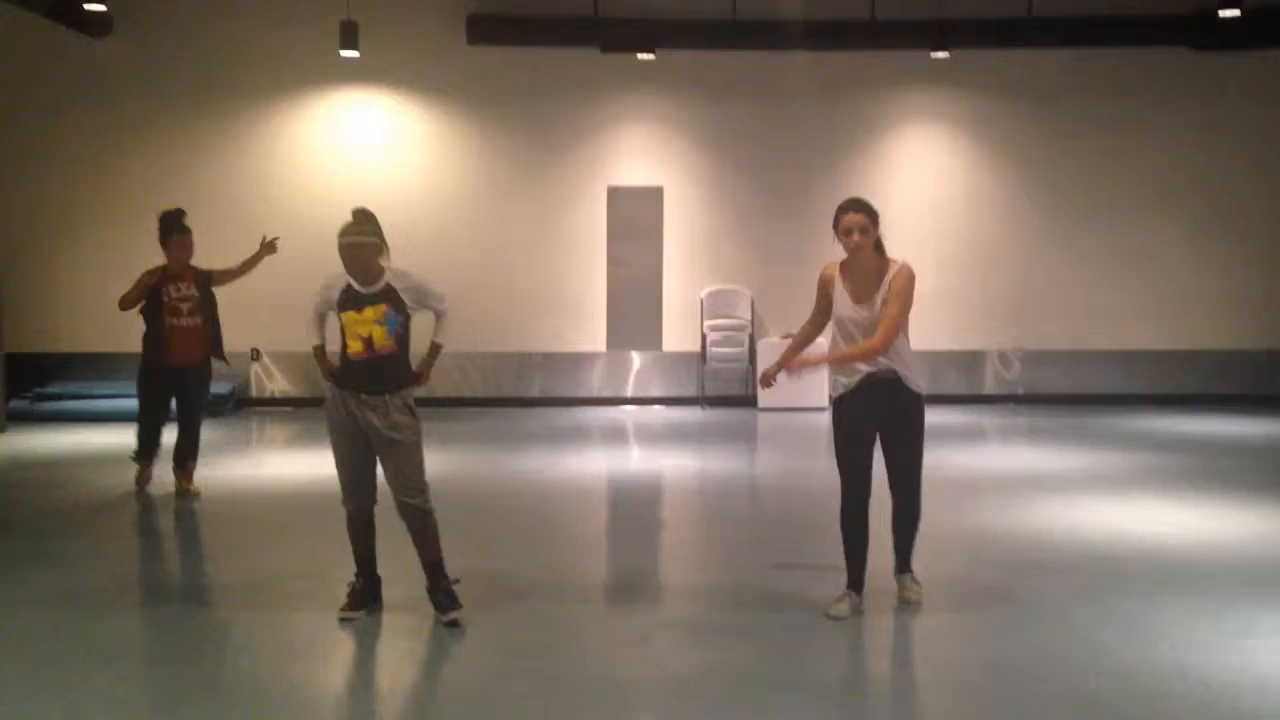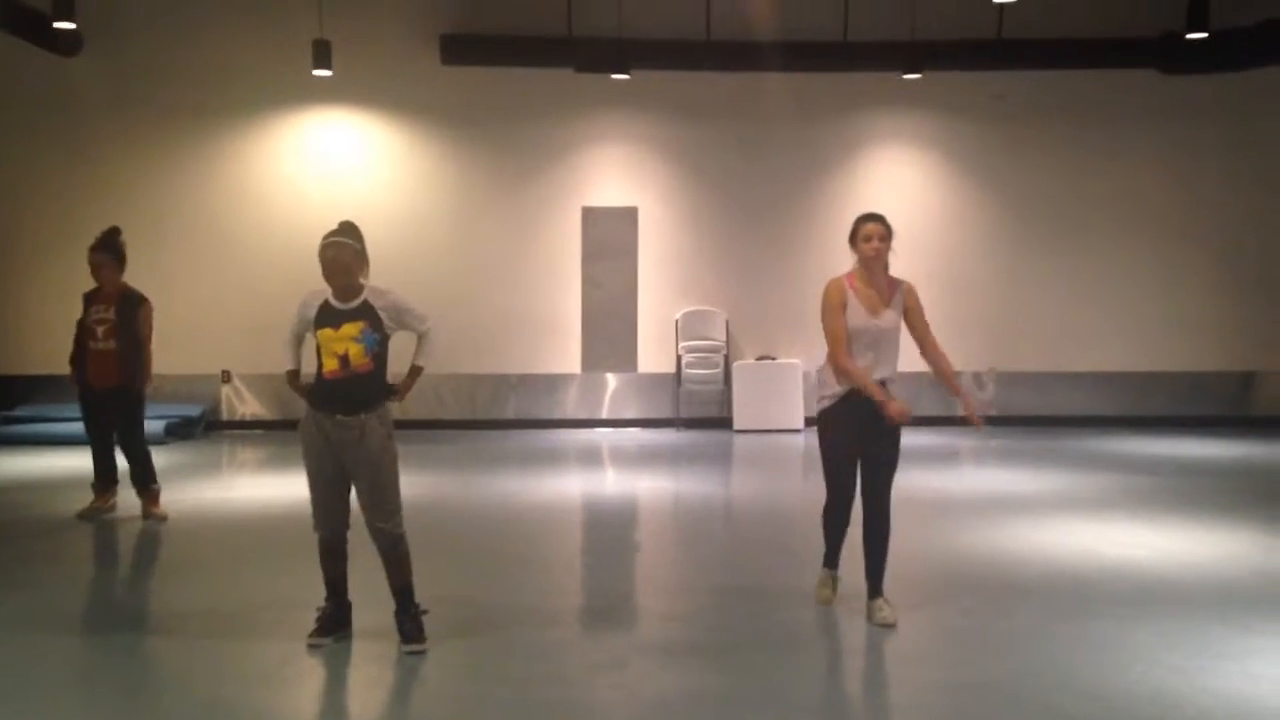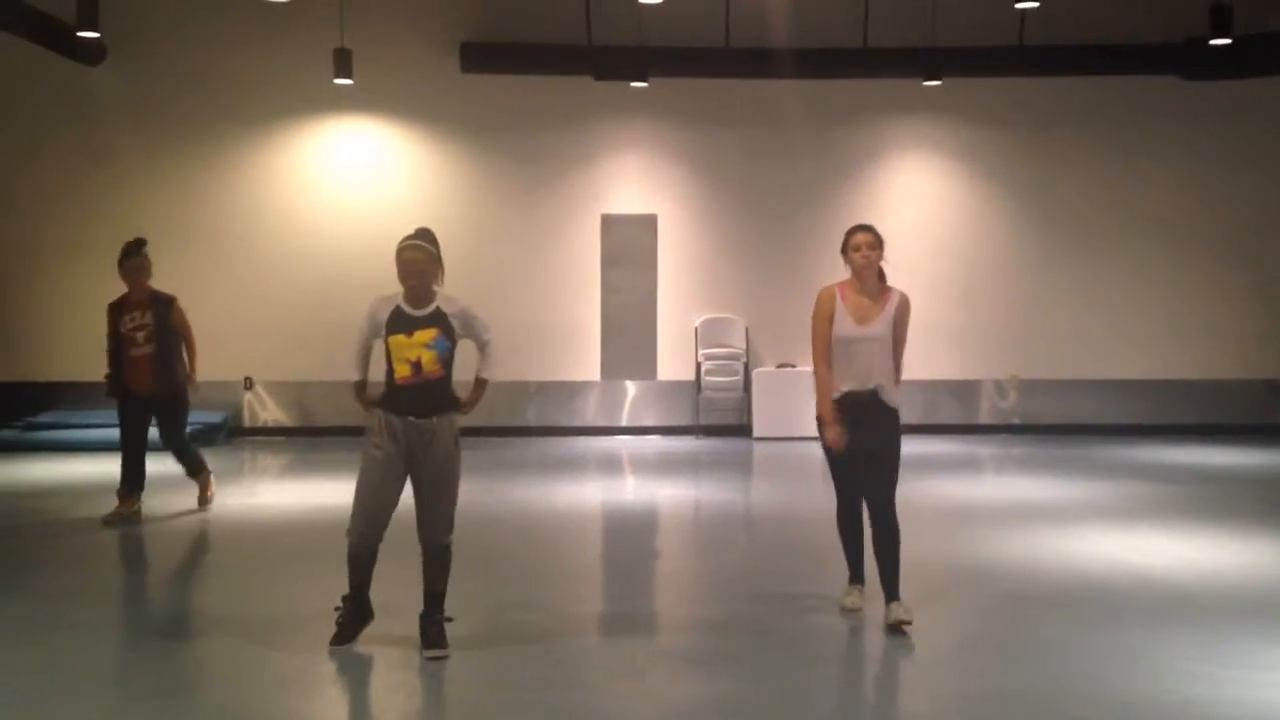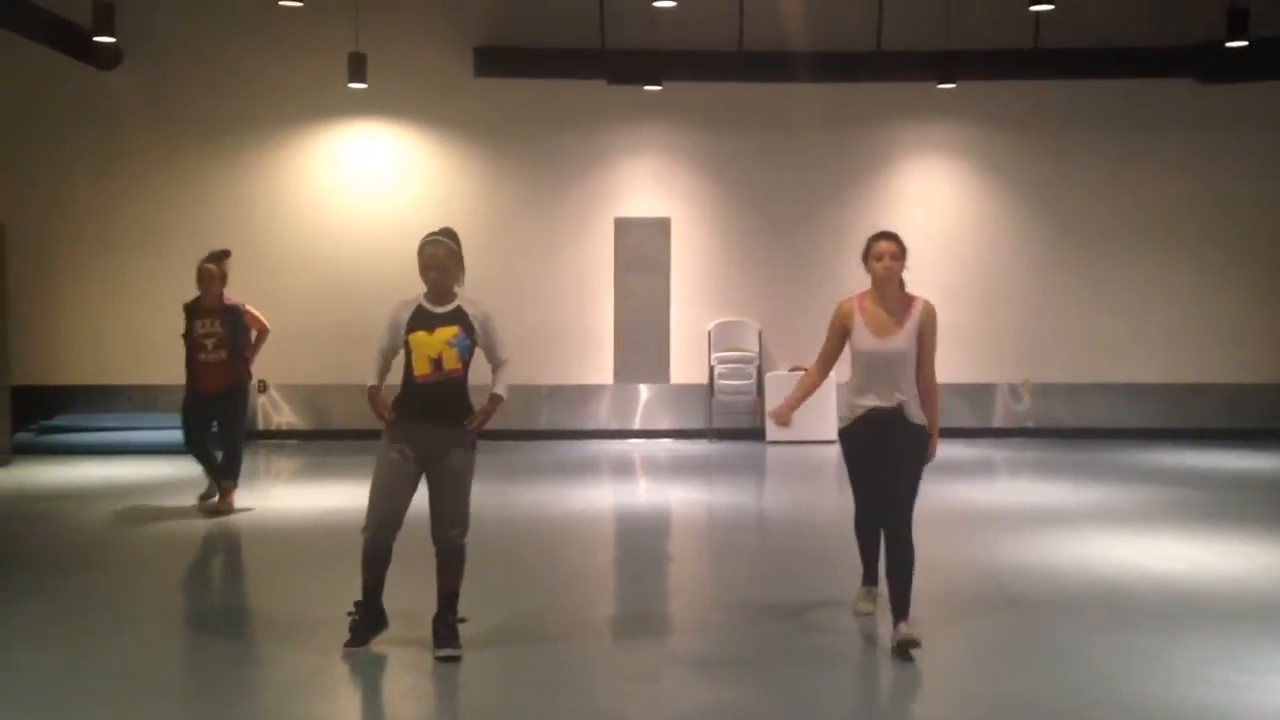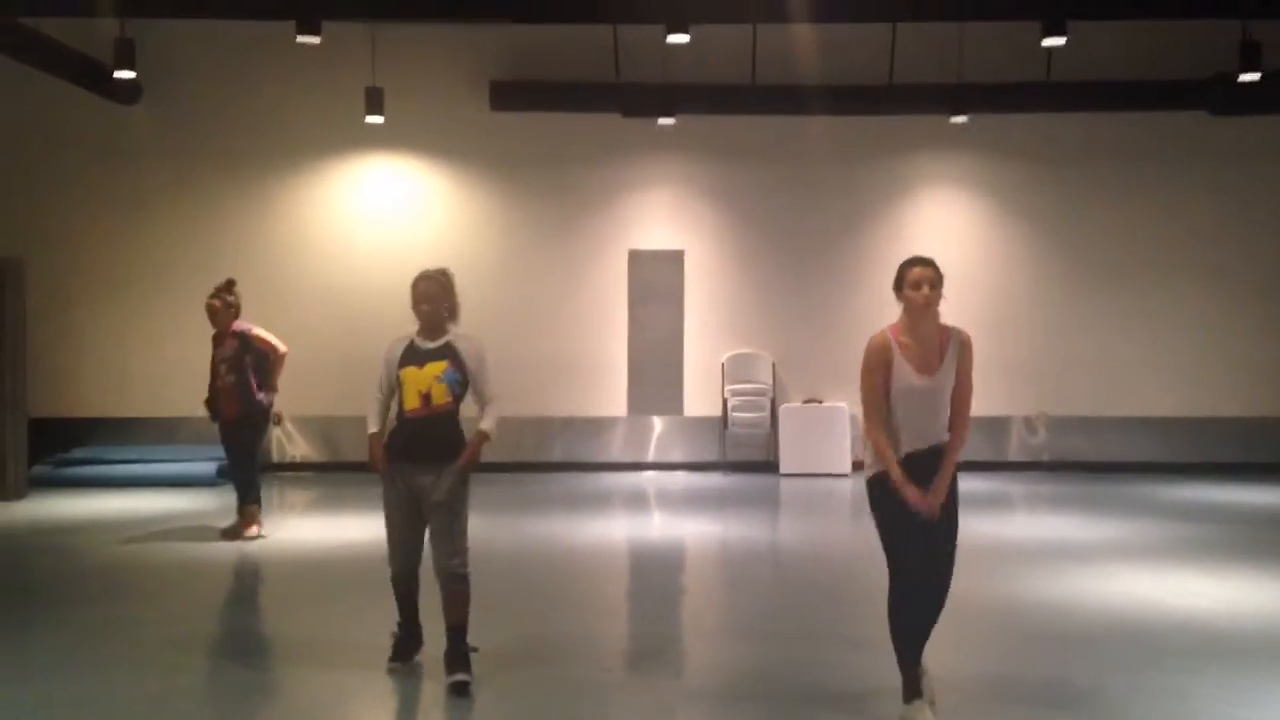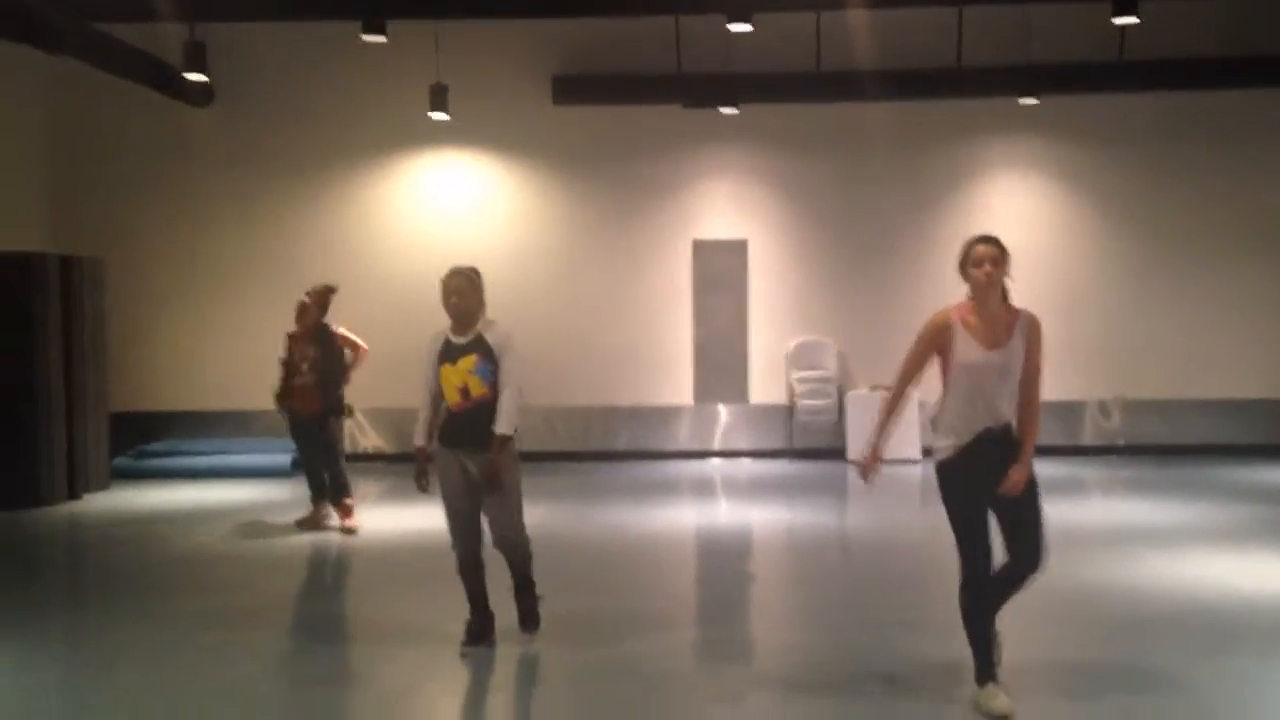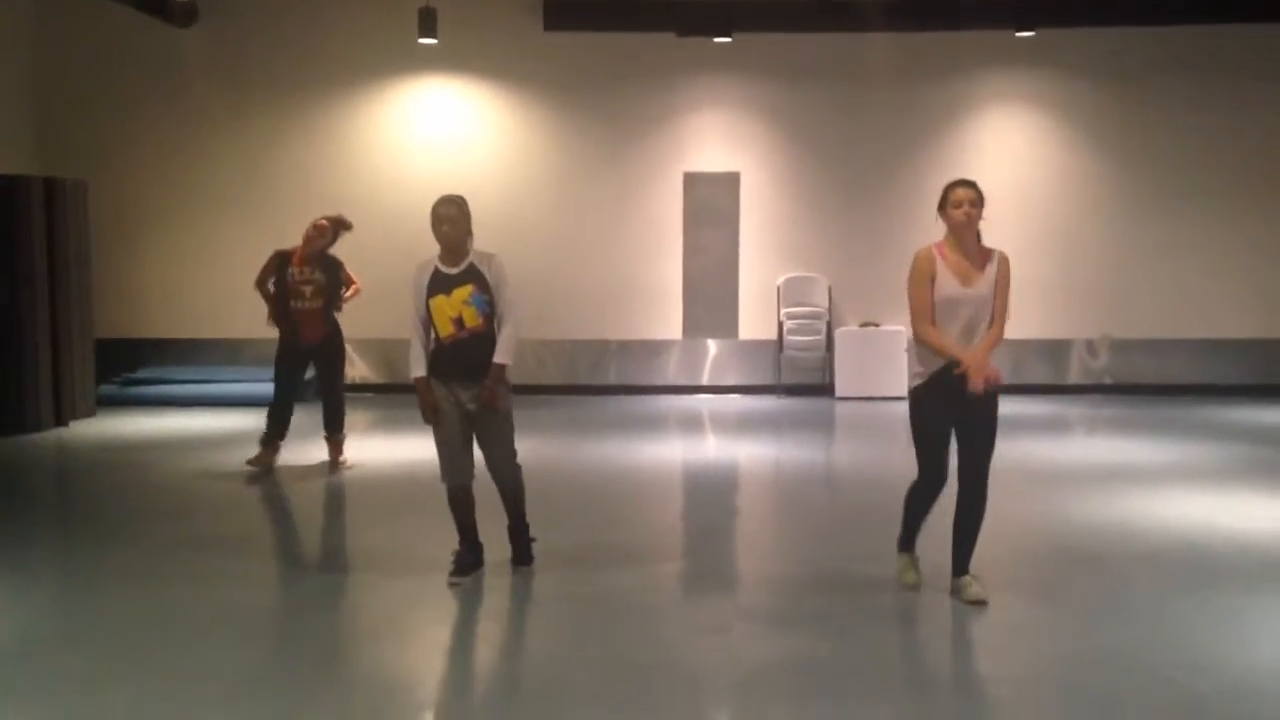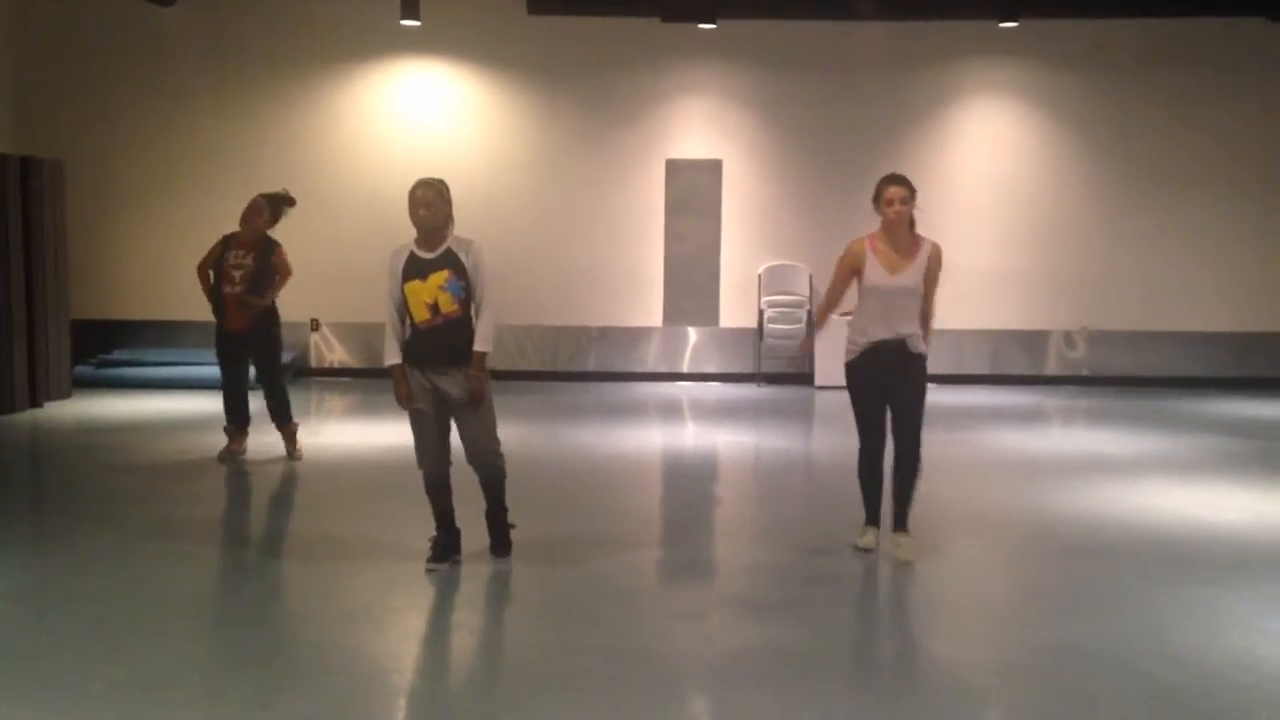
dt=0.7s
person 1, frame 1
left shoulder: (901, 275)
right shoulder: (831, 277)
left elbow: (880, 343)
right elbow: (813, 327)
left wrist: (819, 361)
right wrist: (777, 366)
left hip: (900, 391)
right hip: (852, 393)
left knee: (907, 490)
right knee: (854, 493)
left ankle: (904, 571)
right ankle: (853, 588)
person 1, frame 2
left shoulder: (904, 292)
right shoulder: (837, 289)
left elbow: (930, 349)
right elbow: (841, 358)
left wrist: (964, 398)
right wrist: (882, 401)
left hip: (885, 402)
right hip: (839, 402)
left knee: (878, 502)
right knee: (840, 497)
left ankle: (876, 594)
right ankle: (829, 569)
person 1, frame 3
left shoulder: (898, 301)
right shoulder: (829, 299)
right elbow: (821, 365)
right wrist: (827, 419)
left hip: (881, 409)
right hip: (839, 410)
left knee: (882, 503)
right knee: (848, 500)
left ankle: (893, 600)
right ankle: (855, 581)
person 1, frame 4
left shoulder: (922, 312)
right shoulder: (848, 311)
left elbow: (926, 378)
right elbow: (821, 367)
left wrist: (934, 431)
right wrist: (788, 404)
left hip: (906, 425)
right hip: (860, 424)
left knee: (899, 521)
right knee: (868, 512)
left ankle: (901, 621)
right ankle: (869, 583)
person 1, frame 5
left shoulder: (959, 343)
right shoulder: (881, 346)
left elbow: (960, 419)
right elbow: (873, 424)
left wrist: (942, 483)
right wrist: (902, 485)
left hip: (937, 469)
right hip: (891, 473)
left knee: (939, 577)
right knee: (906, 578)
left ankle: (913, 659)
person 1, frame 6
left shoulder: (1027, 324)
right shoulder: (945, 324)
left elbow: (1030, 399)
right elbow: (902, 383)
left wrist: (1024, 461)
right wrist: (875, 443)
left hip: (1006, 449)
right hip: (958, 452)
left knee: (1028, 555)
right knee: (976, 562)
left ankle: (982, 616)
right ankle: (985, 680)
person 1, frame 7
left shoulder: (998, 262)
right shoulder: (927, 260)
left elbow: (997, 326)
right elbow: (922, 330)
left wrist: (979, 360)
right wrist: (966, 359)
left hip: (979, 381)
right hip: (932, 381)
left knee: (975, 480)
right knee: (933, 476)
left ankle: (961, 573)
right ankle: (906, 550)
person 1, frame 8
left shoulder: (930, 251)
right shoulder: (859, 250)
left elbow: (925, 309)
right elbow: (830, 302)
left wrist: (923, 348)
left hip: (908, 356)
right hip: (865, 357)
left knee: (908, 442)
right knee: (871, 444)
left ankle: (901, 529)
right ankle: (872, 523)
person 2, frame 1
left shoulder: (406, 285)
right shoulder: (334, 288)
left elbow: (442, 309)
right elbow: (316, 317)
left wrist: (430, 359)
right wrist: (321, 358)
left hip: (393, 403)
right hip: (345, 403)
left knee: (412, 496)
right knee: (356, 499)
left ankle: (440, 585)
right ankle: (366, 585)
person 2, frame 2
left shoulder: (385, 303)
right shoulder: (311, 306)
left elbow: (424, 329)
right elbow: (294, 338)
left wrist: (411, 377)
right wrist: (294, 377)
left hip: (369, 423)
right hip: (321, 424)
left knee: (385, 521)
right knee: (328, 524)
left ankle: (408, 612)
right ankle: (336, 610)
person 2, frame 3
left shoulder: (456, 312)
right shoulder: (382, 311)
left elbow: (486, 342)
right elbow: (362, 348)
left wrist: (477, 390)
right wrist: (361, 390)
left hip: (439, 429)
right hip: (389, 425)
left knee: (436, 531)
right knee: (364, 524)
left ankle: (433, 621)
right ankle: (356, 607)
person 2, frame 4
left shoulder: (475, 315)
right shoulder: (404, 312)
left elbow: (501, 363)
right elbow: (382, 357)
left wrist: (493, 403)
right wrist: (375, 393)
left hip: (454, 433)
right hip: (405, 429)
left knee: (451, 531)
right knee: (379, 522)
left ankle: (446, 622)
right ankle: (369, 611)
person 2, frame 5
left shoulder: (467, 348)
right shoulder: (398, 349)
left elbow: (488, 402)
right elbow: (381, 398)
left wrist: (479, 440)
right wrist: (375, 438)
left hip: (447, 467)
right hip: (400, 465)
left knee: (451, 561)
right knee: (402, 559)
left ankle: (458, 654)
right ankle: (409, 633)
person 2, frame 6
left shoulder: (497, 336)
right shoulder: (437, 344)
left elbow: (511, 392)
right elbow: (430, 401)
left wrist: (498, 450)
right wrist: (421, 452)
left hip: (494, 448)
right hip: (451, 453)
left knee: (509, 533)
right knee: (465, 542)
left ankle: (526, 596)
right ankle: (480, 620)
person 2, frame 7
left shoulder: (490, 265)
right shoulder: (423, 274)
left elbow: (507, 323)
right elbow: (419, 334)
left wrist: (494, 378)
right wrist: (423, 388)
left hip: (486, 381)
right hip: (444, 385)
left knee: (505, 466)
right knee: (455, 473)
left ankle: (520, 538)
right ankle: (469, 551)
person 2, frame 8
left shoulder: (467, 251)
right shoulder: (400, 258)
left elbow: (485, 309)
right elbow: (394, 320)
left wrist: (478, 368)
right wrist: (397, 374)
left hip: (462, 368)
right hip: (420, 372)
left knee: (485, 453)
right knee: (432, 461)
left ankle: (498, 525)
right ankle: (446, 539)
person 3, frame 1
left shoulder: (203, 278)
right shoulder: (152, 279)
left elbow: (237, 272)
right elbow: (124, 304)
left wrist: (261, 253)
right wrist: (143, 288)
left hip: (196, 365)
right hip: (159, 365)
left knee: (191, 422)
right knee: (152, 418)
left ankle: (184, 475)
right ankle: (145, 462)
person 3, frame 2
left shoulder: (137, 302)
right shoulder: (89, 299)
left elbow: (144, 343)
right elbow: (82, 339)
left wrist: (145, 376)
right wrist: (76, 370)
left hip: (124, 387)
right hip: (92, 386)
left knee: (133, 443)
right knee: (99, 443)
left ankle: (150, 499)
right ankle: (105, 495)
person 3, frame 3
left shoulder: (167, 304)
right shoulder: (116, 309)
left elbow: (188, 337)
right elbow: (114, 346)
left wrist: (191, 369)
right wrist: (114, 377)
left hip: (167, 387)
right hip: (132, 389)
left knee: (173, 440)
right knee: (131, 444)
left ankle: (204, 479)
right ankle: (129, 500)
person 3, frame 4
left shoulder: (236, 310)
right shoulder: (190, 310)
left elbow: (264, 329)
left wrist: (248, 358)
right wrist: (193, 362)
left hip: (231, 386)
right hip: (199, 386)
left knee: (230, 440)
right knee: (193, 437)
left ankle: (227, 492)
right ankle: (215, 479)
person 3, frame 5
left shoulder: (247, 333)
right shoulder: (218, 339)
left elbow: (280, 351)
left wrist: (270, 384)
right wrist: (213, 404)
left hip: (251, 411)
right hip: (228, 413)
left knee: (246, 462)
right knee: (236, 466)
left ankle: (253, 517)
right ankle: (245, 517)
person 3, frame 6
left shoulder: (331, 334)
right shoulder: (293, 338)
left elbow: (362, 348)
left wrist: (346, 374)
right wrist: (283, 397)
left hip: (328, 408)
right hip: (299, 411)
left knee: (333, 458)
right knee: (310, 461)
left ankle: (347, 511)
right ankle: (320, 507)
person 3, frame 7
left shoulder: (333, 264)
right shoulder: (282, 258)
left elbow: (355, 285)
right elbow: (261, 282)
left wrist: (342, 300)
right wrist: (274, 306)
left hip: (327, 338)
right hip: (292, 338)
left knee: (332, 393)
right knee: (283, 394)
left ankle: (336, 446)
right ankle: (270, 449)
person 3, frame 8
left shoulder: (270, 248)
right shoulder: (227, 242)
left elbow: (285, 273)
right elbow: (203, 267)
left wrist: (266, 297)
right wrist: (210, 295)
left hip: (261, 323)
right hip: (228, 325)
left knee: (271, 379)
right knee: (232, 383)
left ankle: (289, 436)
right ankle: (237, 438)
